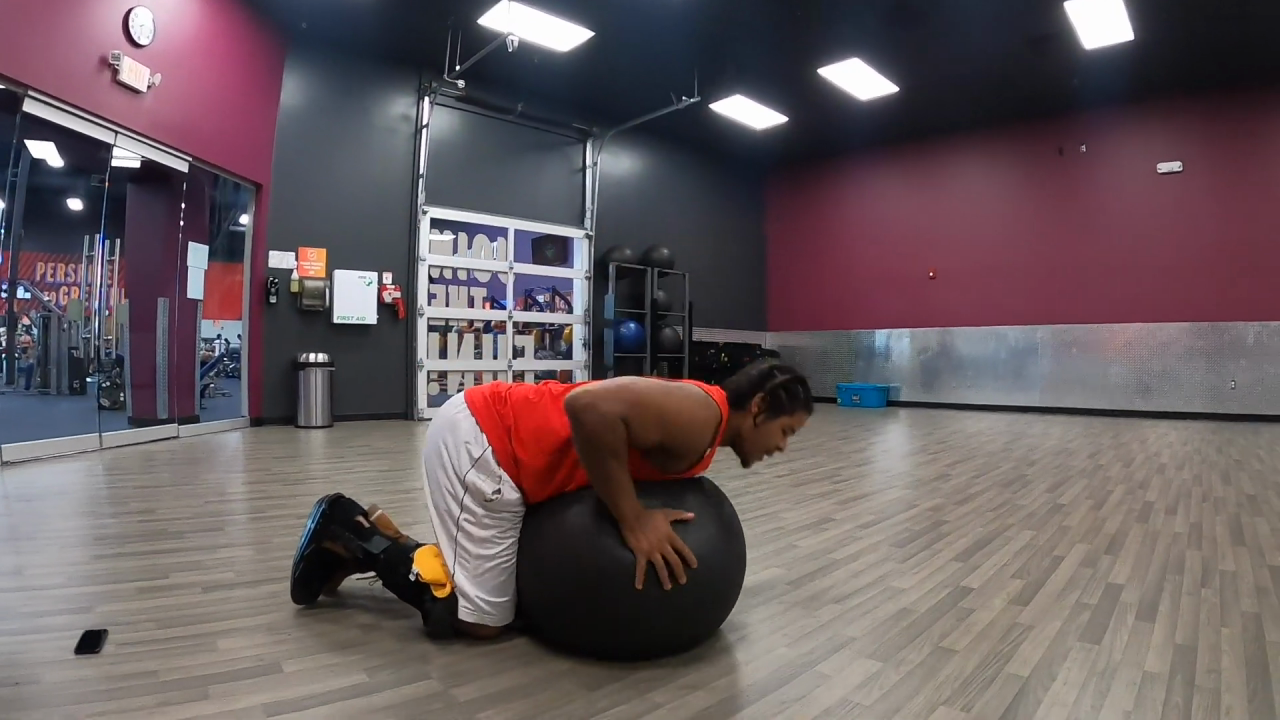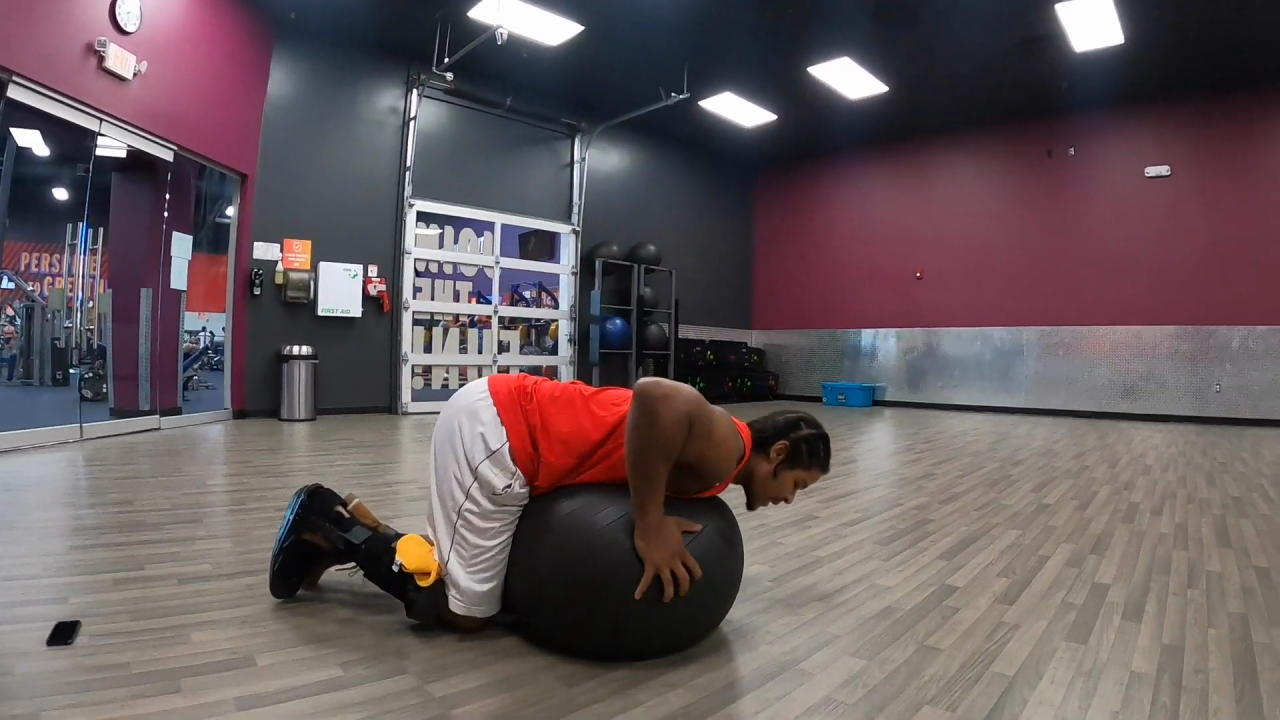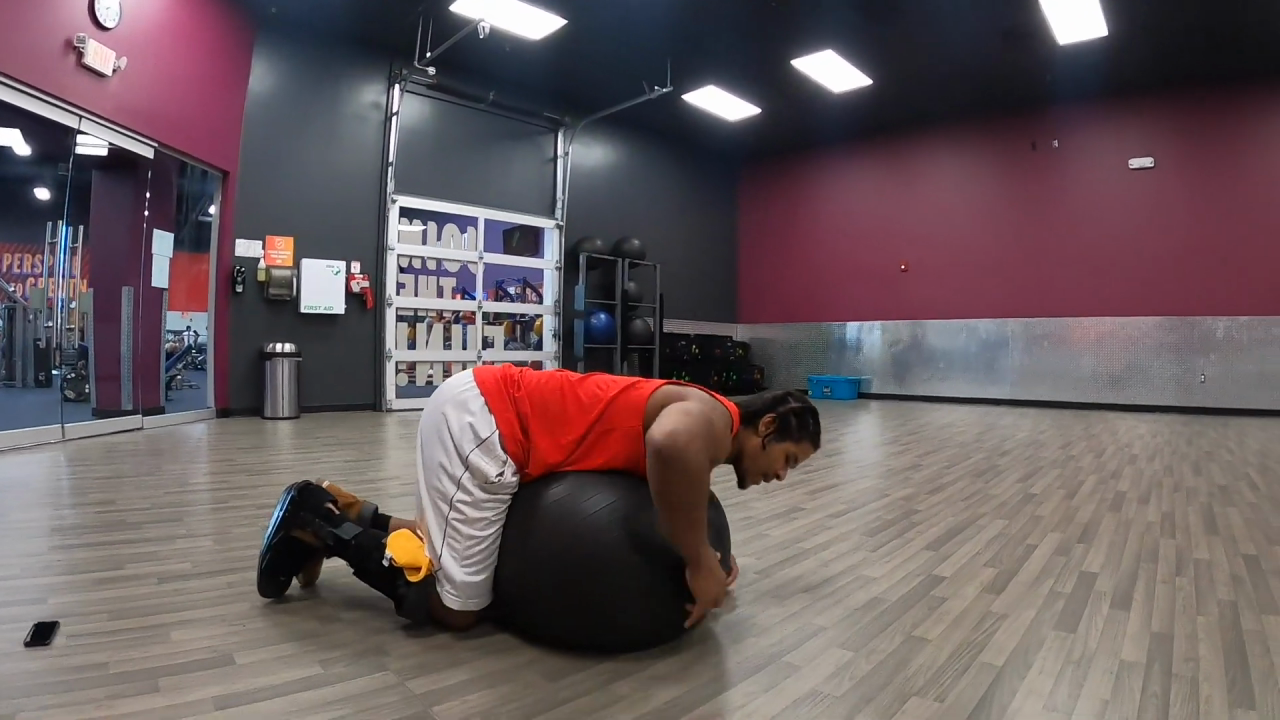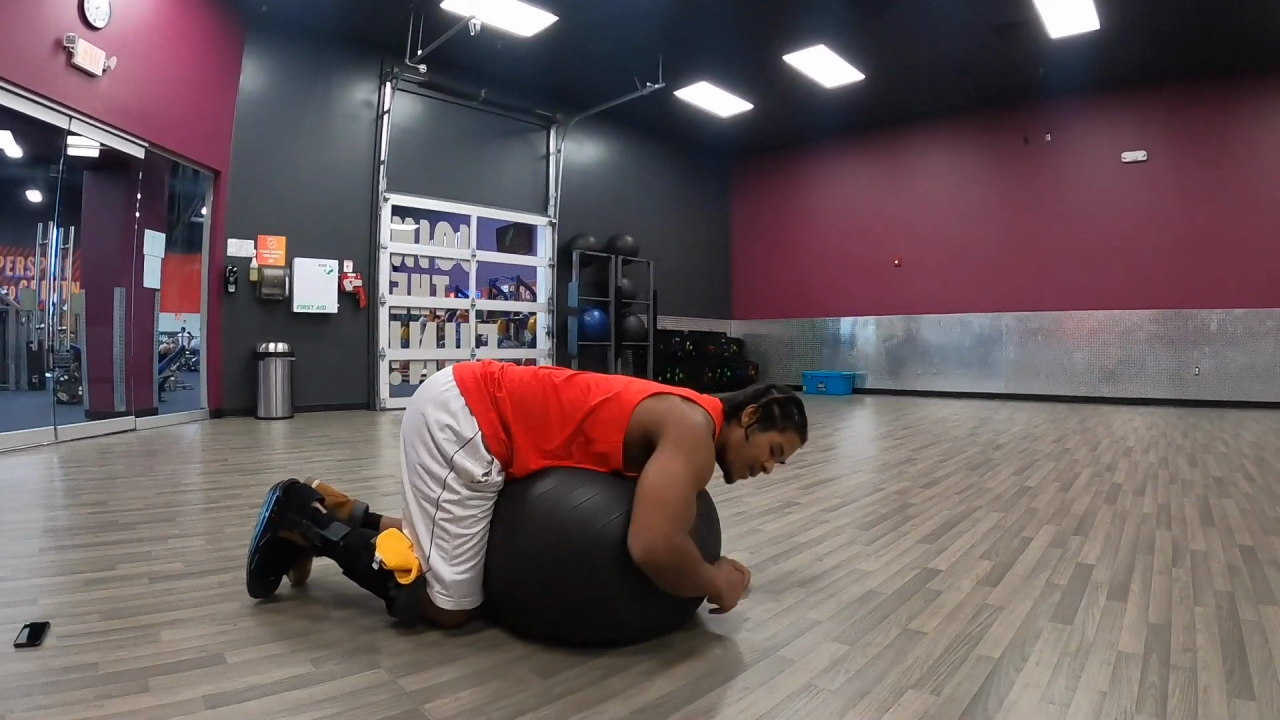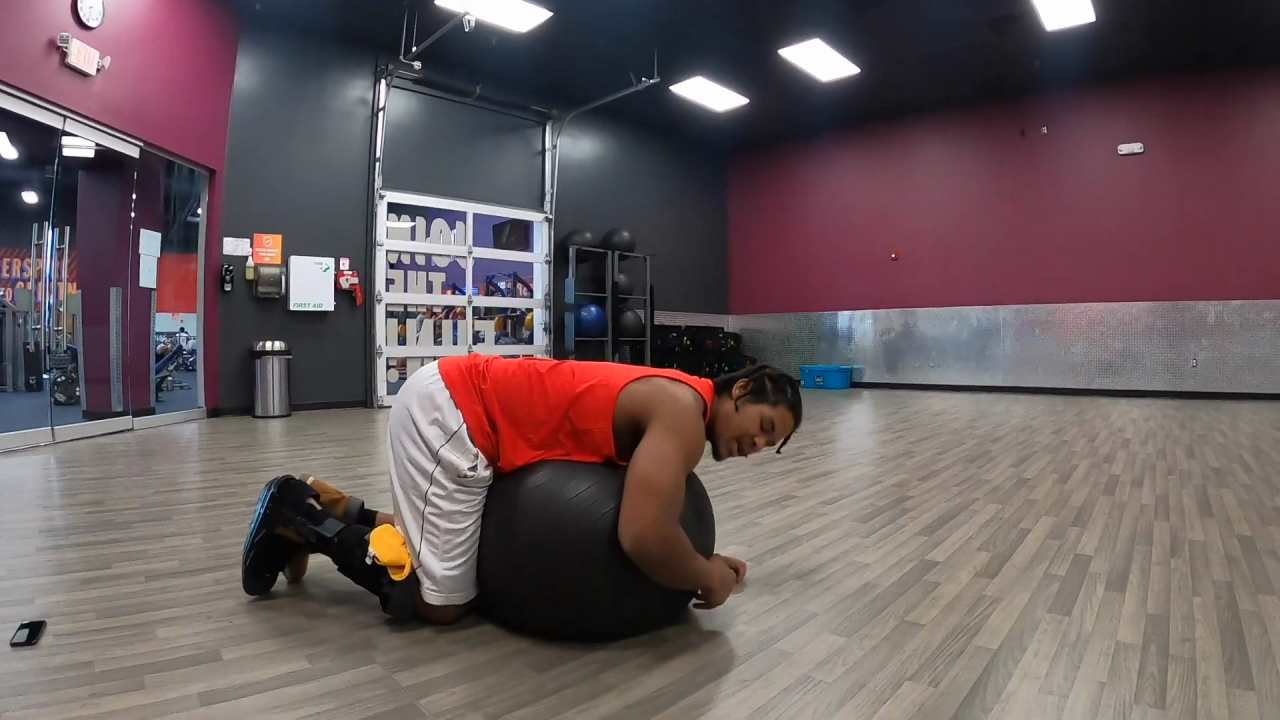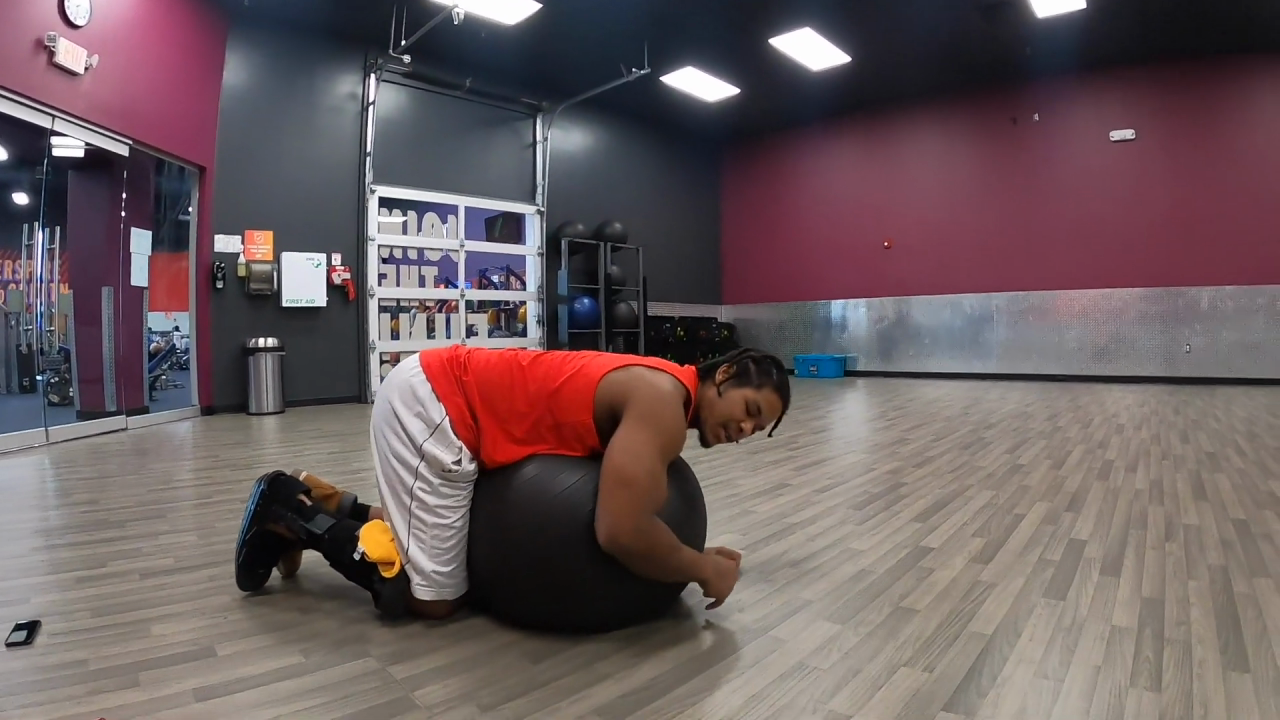
dt=0.2s
person 1, frame 1
left shoulder: (698, 416)
right shoulder: (699, 414)
right elbow: (590, 406)
right wrist: (634, 521)
left hip: (485, 432)
right hip: (480, 441)
right knee: (481, 618)
left ankle: (381, 535)
right ankle: (354, 538)
person 1, frame 2
left shoulder: (704, 448)
right shoulder: (724, 444)
right elbow: (657, 397)
right wrist: (650, 527)
left hip: (494, 415)
right hip: (493, 428)
right knee: (465, 609)
left ankle: (356, 526)
right ankle: (333, 528)
person 1, frame 3
left shoulder: (702, 434)
right shoulder: (714, 424)
right elbow: (672, 442)
left wrist: (696, 552)
right wrist: (698, 562)
left hip: (482, 407)
right hip: (480, 417)
right knee: (455, 606)
left ankle: (345, 513)
right ankle: (320, 522)
person 1, frame 4
left shoulder: (676, 421)
right shoulder: (693, 430)
right elbow: (652, 548)
left wrist: (709, 567)
right wrist: (717, 582)
left hip: (464, 405)
right hip: (461, 416)
left knee: (454, 556)
right knee: (446, 604)
left ankle: (337, 510)
right ankle: (307, 520)
person 1, frame 5
left shoulder: (664, 405)
right shoulder: (683, 412)
left elbow: (639, 516)
right elbow: (643, 539)
left wrist: (698, 561)
right wrist: (707, 577)
left hip: (453, 398)
right hip: (449, 411)
left knee: (452, 547)
right knee: (439, 601)
left ankle: (330, 507)
right ankle: (300, 517)
person 1, frame 6
left shoulder: (656, 394)
right shoulder: (664, 401)
left elbow: (624, 505)
right elbow: (621, 532)
left wrist: (693, 552)
right wrist: (702, 570)
left hip: (439, 393)
right hip: (431, 402)
left knee: (451, 542)
right knee: (433, 596)
left ankle: (326, 503)
right ankle: (291, 513)
